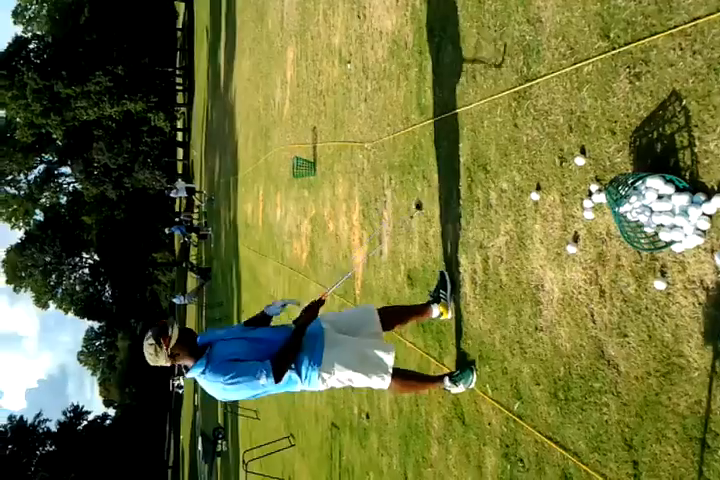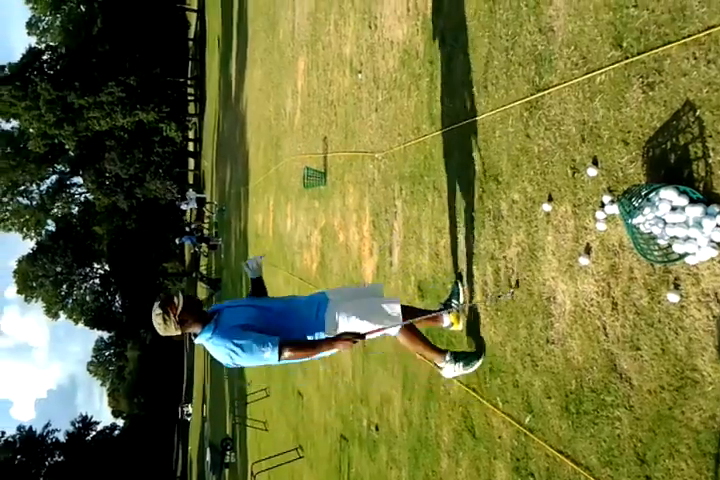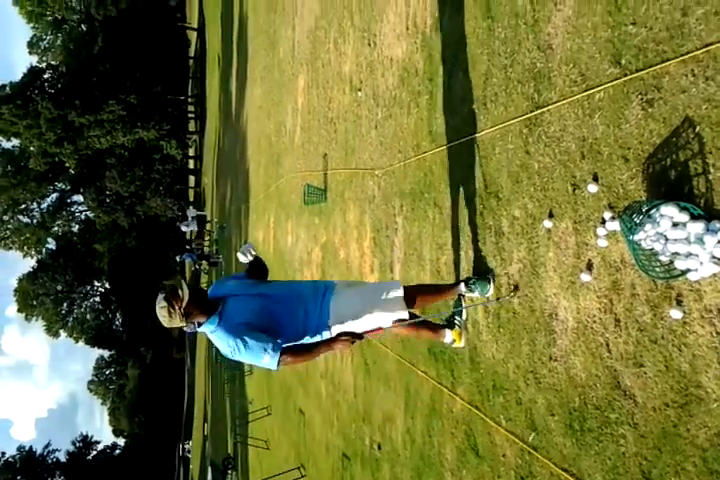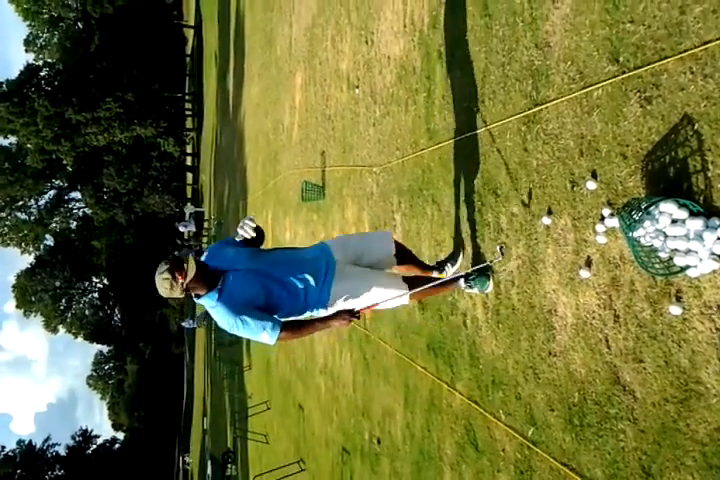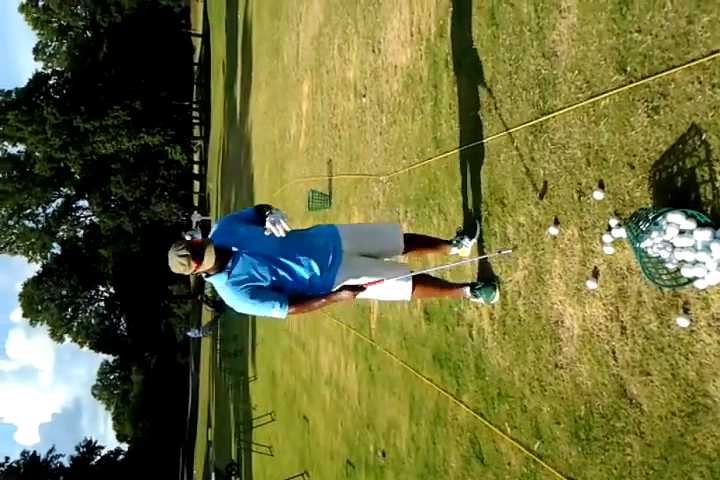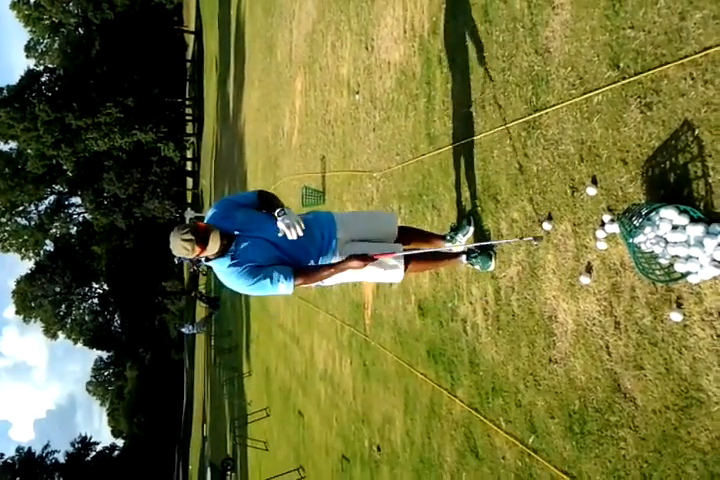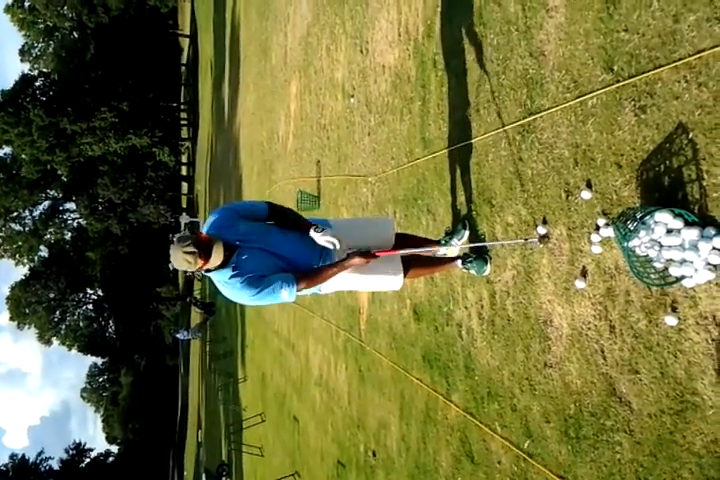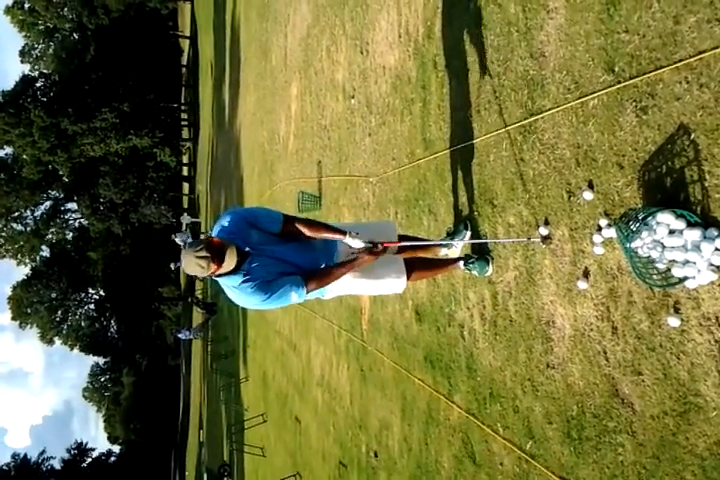
dt=0.4s
person 1, frame 1
left shoulder: (205, 340)
right shoulder: (219, 380)
right elbow: (277, 373)
left wrist: (267, 313)
right wrist: (300, 326)
left hip: (317, 330)
right hip: (320, 364)
left knee: (381, 317)
right knee: (388, 375)
left ankle: (434, 308)
right ankle: (447, 382)
person 1, frame 2
left shoulder: (215, 314)
right shoulder: (227, 344)
right elbow: (285, 352)
left wrist: (254, 276)
right wrist: (333, 344)
left hip: (317, 304)
right hip: (323, 326)
left knee: (389, 308)
right knee: (393, 318)
left ankle: (444, 316)
right ankle: (445, 361)
person 1, frame 3
left shoulder: (217, 290)
right shoulder: (229, 338)
left elbow: (258, 277)
right elbow: (282, 358)
right wrist: (331, 345)
left hip: (324, 292)
right hip: (329, 318)
left knee: (395, 313)
right knee: (406, 296)
left ankle: (448, 333)
right ankle: (462, 287)
person 1, frame 4
left shoulder: (213, 256)
right shoulder: (227, 312)
left elbow: (255, 241)
right elbow: (280, 332)
left wrist: (246, 231)
right wrist: (329, 322)
left hip: (324, 256)
right hip: (331, 294)
left knee: (387, 243)
right knee: (407, 289)
left ankle: (436, 271)
right ankle: (462, 282)
person 1, frame 5
left shoulder: (222, 230)
right shoulder: (235, 292)
left elbow: (258, 210)
right elbow: (287, 307)
left wrist: (270, 215)
right wrist: (335, 297)
left hip: (330, 240)
right hip: (335, 278)
left knee: (404, 241)
right knee: (411, 283)
left ankle: (454, 245)
right ankle: (466, 290)
person 1, frame 6
left shoulder: (219, 213)
right shoulder: (238, 275)
left elbow: (261, 196)
right elbow: (296, 280)
left wrist: (281, 212)
right wrist: (346, 266)
left hip: (325, 225)
right hip: (329, 262)
left knee: (398, 233)
right knee: (403, 262)
left ankle: (447, 242)
right ankle: (463, 257)
person 1, frame 7
left shoulder: (219, 220)
right shoulder: (241, 286)
left elbow: (272, 209)
right elbow: (300, 284)
left wrist: (312, 228)
right wrist: (348, 263)
left hip: (320, 235)
right hip: (328, 269)
left knee: (393, 238)
right knee: (401, 268)
left ankle: (443, 245)
right ankle: (458, 262)
person 1, frame 8
left shoulder: (230, 223)
right shoulder: (250, 293)
left elbow: (293, 224)
right elbow: (310, 285)
left wrist: (346, 236)
right wrist: (359, 262)
left hip: (329, 242)
right hip: (332, 274)
left knee: (394, 242)
right knee: (404, 271)
left ankle: (444, 248)
right ankle: (460, 263)
